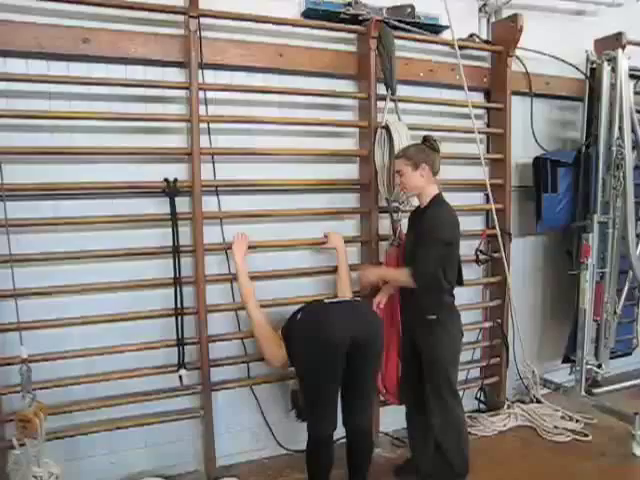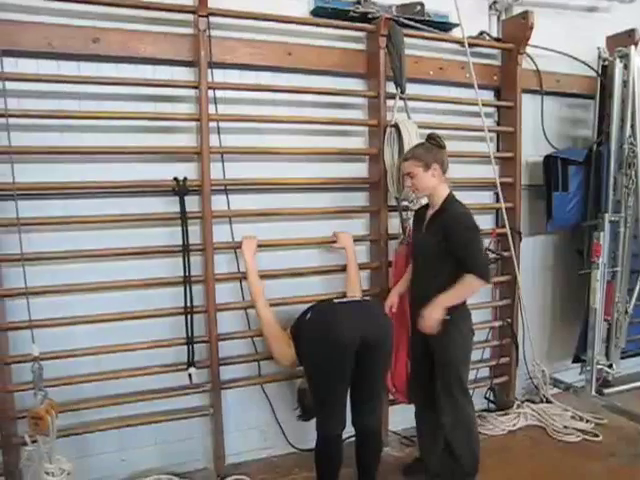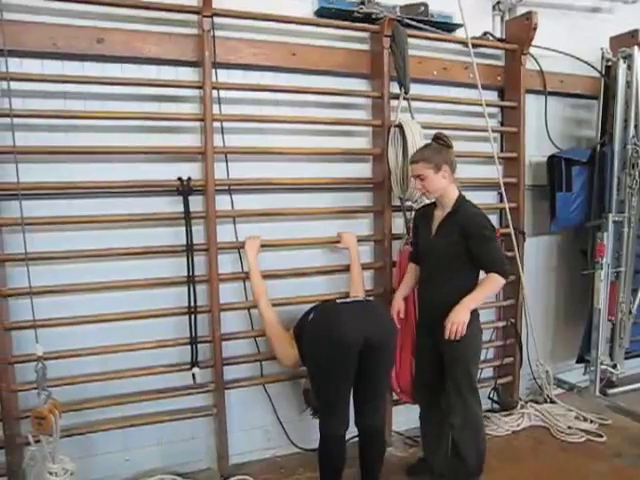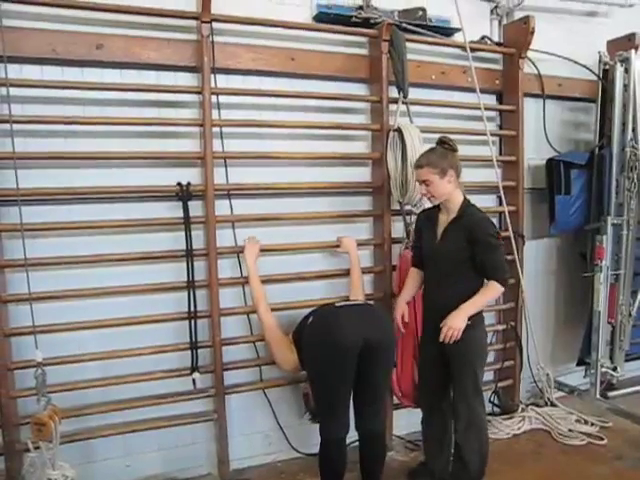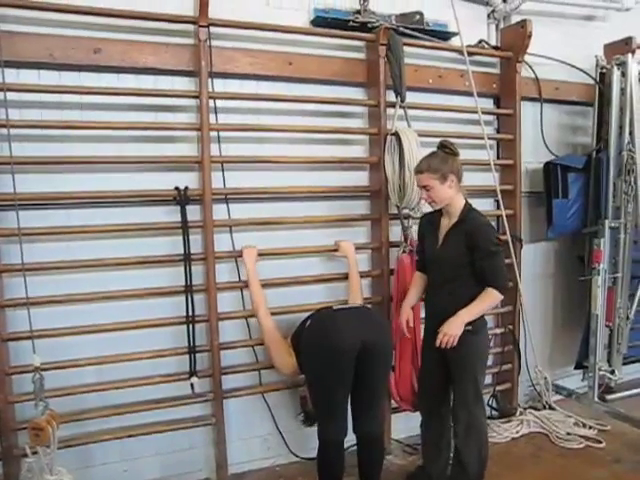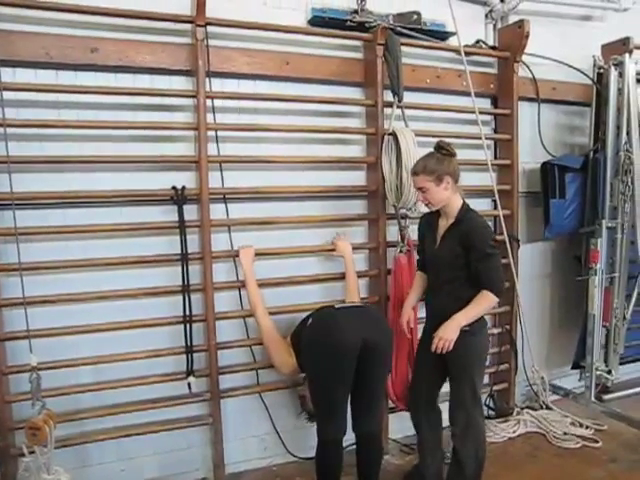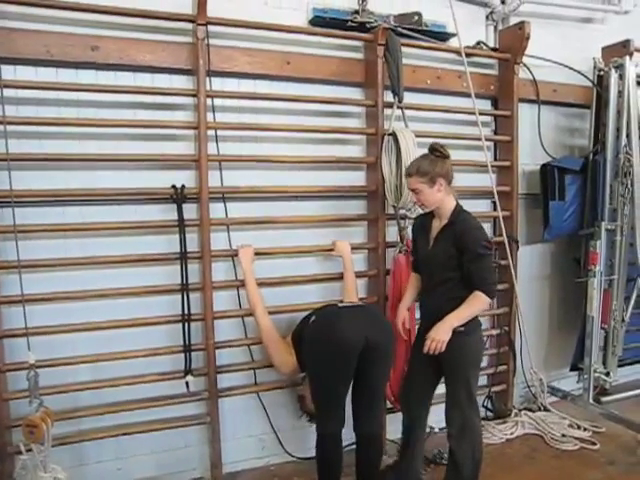
dt=0.2s
person 1, frame 1
left shoulder: (439, 217)
right shoulder: (421, 214)
left elbow: (420, 275)
left wrist: (379, 274)
right wrist: (389, 288)
left hip: (438, 322)
right hip: (416, 320)
left knee: (441, 398)
right knee: (413, 394)
person 1, frame 2
left shoulder: (456, 217)
right shoulder: (422, 215)
left elbow: (479, 274)
left wrist: (439, 305)
right wrist: (398, 290)
left hip: (450, 323)
right hip: (422, 320)
left knee: (452, 398)
right knee: (422, 393)
person 1, frame 3
left shoulder: (471, 218)
right shoulder: (423, 216)
left elbow: (498, 273)
left wrist: (465, 307)
right wrist: (400, 293)
left hip: (459, 323)
right hip: (428, 321)
left knee: (461, 399)
right knee: (428, 394)
person 1, frame 4
left shoulder: (477, 223)
right shoulder: (425, 220)
left elbow: (498, 280)
left wrist: (463, 312)
right wrist: (403, 299)
left hip: (465, 328)
right hip: (433, 324)
left knee: (466, 403)
right knee: (431, 399)
person 1, frame 5
left shoulder: (478, 228)
right shoulder: (427, 223)
left elbow: (497, 288)
left wrist: (460, 319)
right wrist: (408, 303)
left hip: (468, 333)
right hip: (435, 328)
left knee: (466, 408)
right knee: (430, 403)
person 1, frame 6
left shoulder: (475, 229)
right shoulder: (427, 223)
left elbow: (493, 291)
left wrist: (455, 324)
right wrist: (410, 303)
left hip: (466, 334)
right hip: (434, 328)
left knee: (465, 410)
right knee: (419, 398)
person 1, frame 7
left shoulder: (468, 230)
right shoulder: (421, 225)
left elbow: (485, 292)
left wrist: (448, 325)
right wrist: (405, 304)
left hip: (461, 335)
right hip: (428, 329)
left knee: (461, 412)
right knee: (412, 400)
person 2, frame 1
left shoulder: (280, 353)
left elbow: (251, 304)
right elbow: (345, 294)
left wrist: (239, 259)
right wrist: (340, 249)
left hip: (319, 330)
right hip: (366, 318)
left knee: (321, 428)
right knee: (360, 422)
person 2, frame 2
left shoulder: (289, 353)
left elbow: (261, 304)
right elbow: (354, 294)
left wrist: (249, 258)
right wrist: (349, 248)
left hip: (329, 331)
right hip: (376, 319)
left knee: (330, 427)
right knee: (369, 422)
person 2, frame 3
left shoulder: (291, 352)
left elbow: (263, 304)
right elbow: (358, 295)
left wrist: (252, 258)
right wrist: (353, 248)
left hip: (331, 330)
right hip: (379, 318)
left knee: (333, 427)
right knee: (372, 422)
person 2, frame 4
left shoulder: (291, 357)
left elbow: (262, 309)
right elbow: (358, 297)
left wrist: (251, 262)
right wrist: (353, 253)
left hip: (330, 333)
right hip: (377, 322)
left knee: (333, 431)
right knee: (373, 426)
person 2, frame 5
left shoulder: (290, 361)
left elbow: (262, 312)
right elbow: (356, 300)
left wrist: (250, 267)
right wrist: (351, 257)
left hip: (328, 336)
right hip: (375, 325)
left knee: (331, 435)
right knee: (371, 429)
person 2, frame 6
left shoulder: (289, 361)
left elbow: (260, 312)
right elbow: (354, 301)
left wrist: (247, 267)
right wrist: (348, 256)
left hip: (330, 335)
right hip: (376, 324)
left knee: (331, 433)
right knee: (370, 427)
person 2, frame 7
left shoulder: (289, 361)
left elbow: (259, 311)
right elbow: (352, 300)
left wrist: (246, 266)
right wrist: (346, 256)
left hip: (331, 333)
right hip: (376, 323)
left knee: (329, 429)
right knee: (371, 427)
